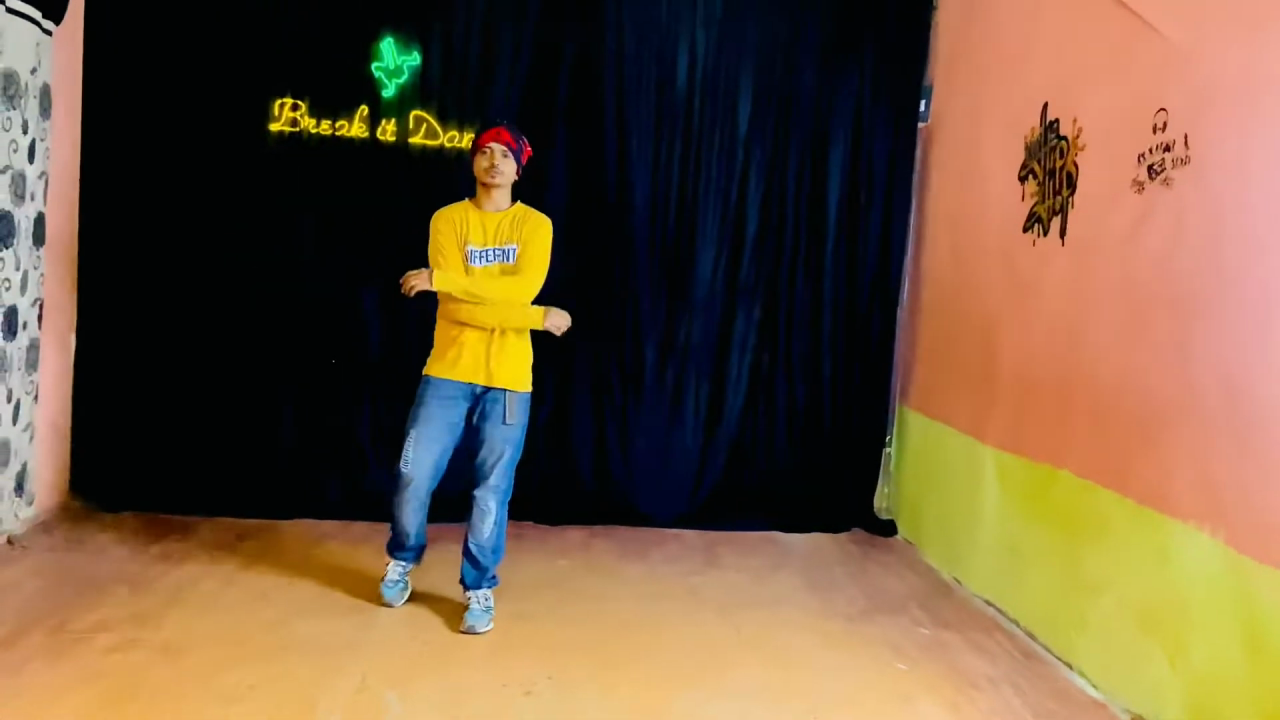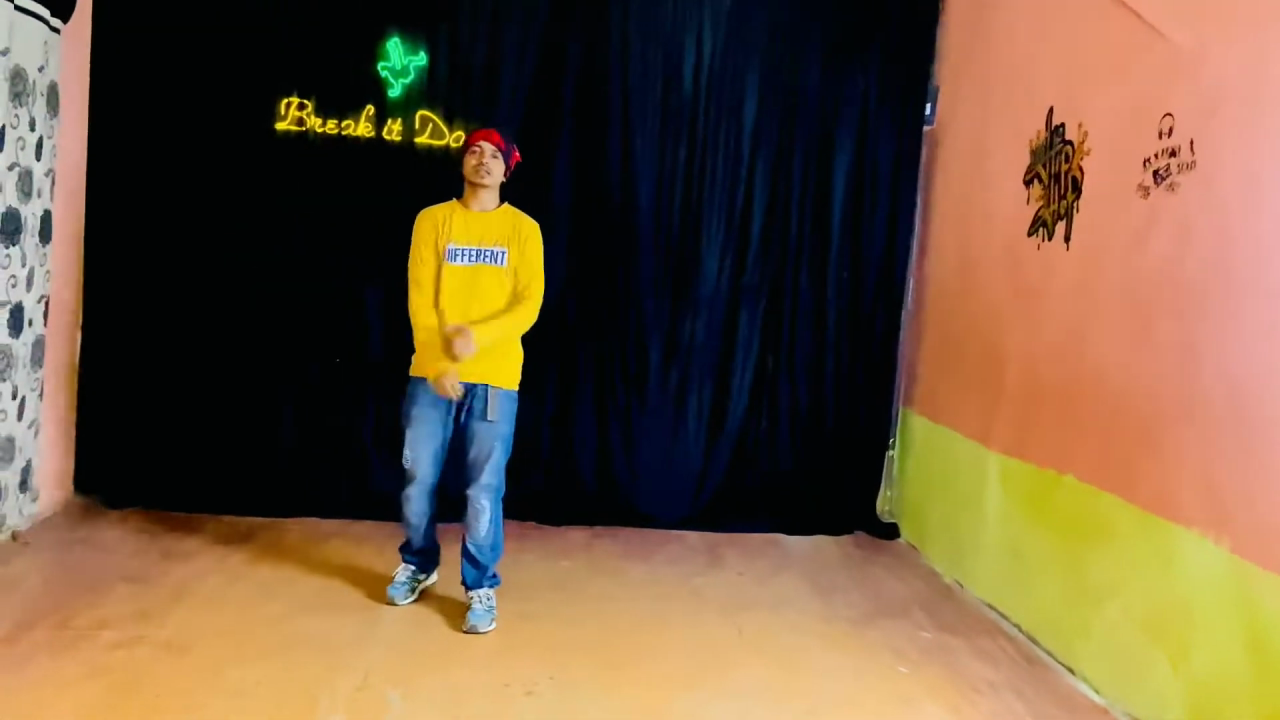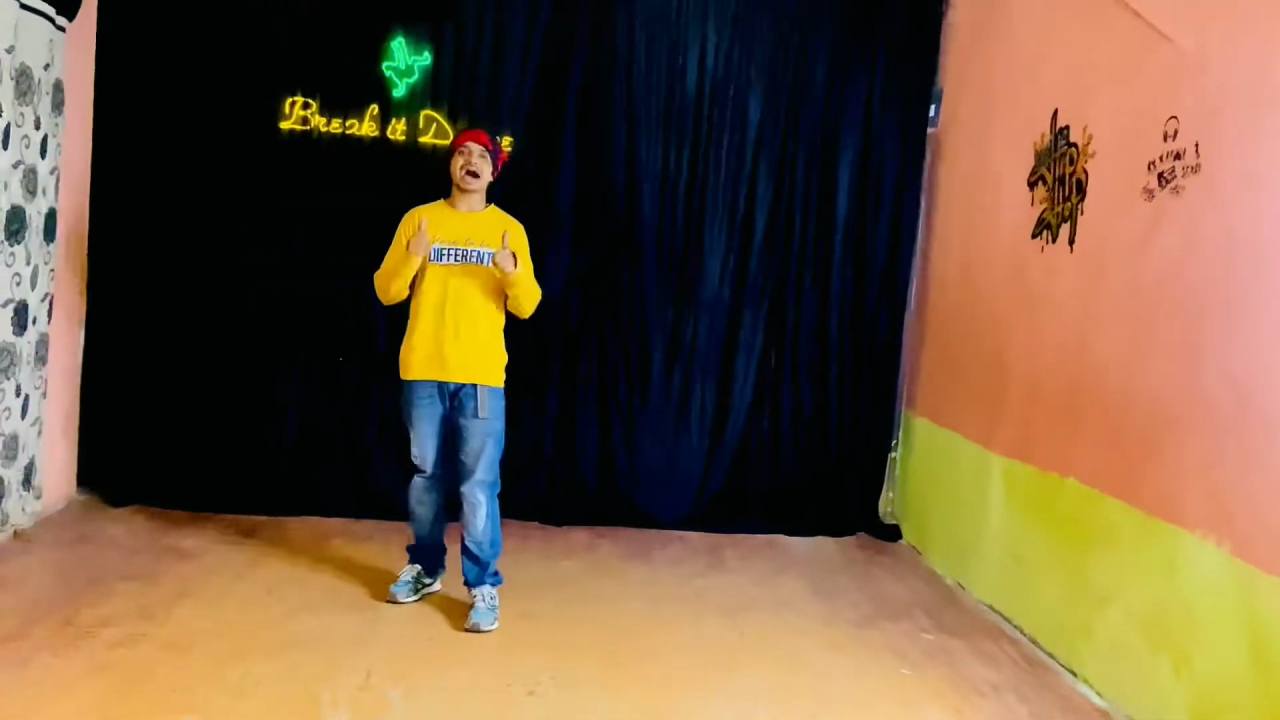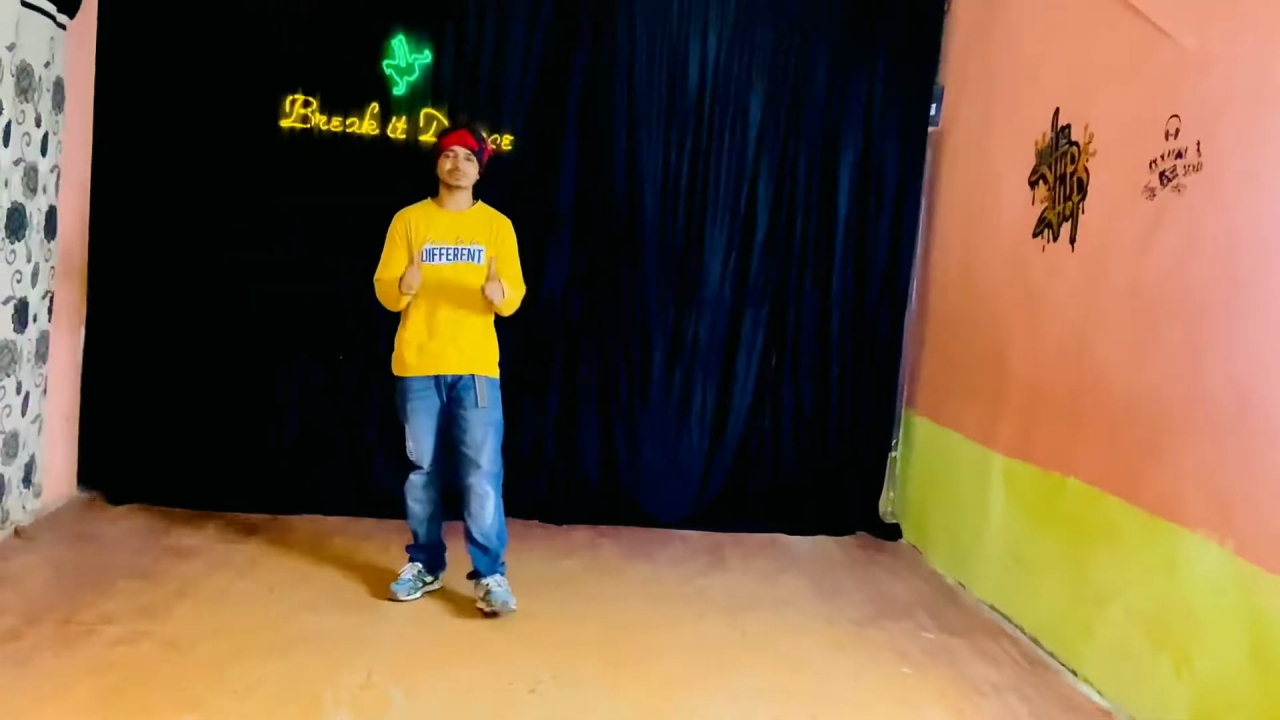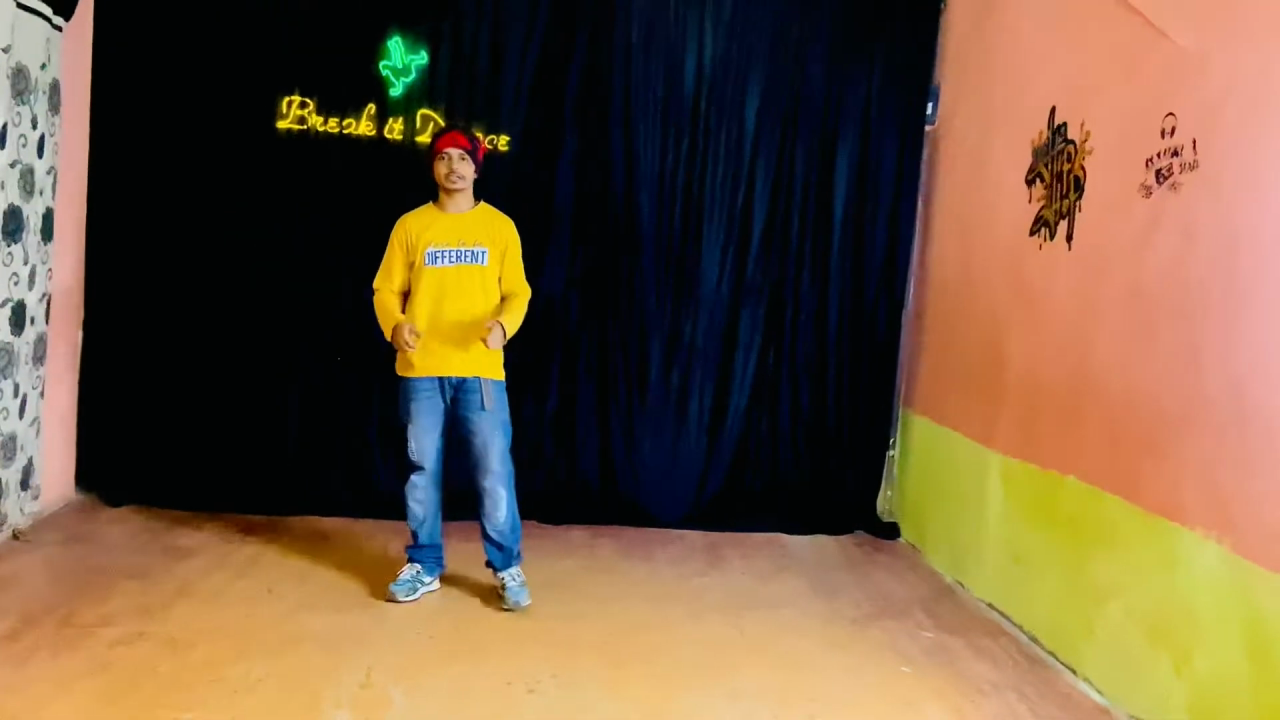
dt=0.3s
person 1, frame 1
left shoulder: (535, 225)
right shoulder: (447, 220)
left elbow: (522, 287)
right elbow: (461, 293)
left wrist: (439, 280)
right wrist: (537, 317)
left hip: (507, 377)
right hip: (448, 371)
left knee: (492, 488)
right knee: (415, 474)
left ankle: (480, 587)
right ankle: (403, 557)
person 1, frame 2
left shoulder: (524, 229)
right shoulder: (431, 219)
left elbow: (529, 306)
right elbow: (420, 296)
left wrist: (480, 336)
right wrist: (440, 361)
left hip: (494, 377)
right hip: (432, 371)
left knee: (485, 485)
right knee: (418, 476)
left ankle: (481, 587)
right ankle: (418, 564)
person 1, frame 3
left shoulder: (509, 229)
right shoulder: (418, 219)
left elbow: (527, 304)
right elbow: (385, 290)
left wrist: (511, 271)
right wrist: (409, 260)
left hip: (481, 373)
right hip: (422, 370)
left knee: (479, 481)
right knee: (425, 473)
left ankle: (483, 585)
right ankle: (425, 566)
person 1, frame 4
left shoulder: (498, 225)
right shoulder: (408, 220)
left elbow: (515, 297)
right elbow: (383, 290)
left wrist: (501, 294)
right wrist: (402, 287)
left hip: (476, 367)
right hip: (417, 366)
left knee: (482, 471)
right knee: (421, 468)
left ankle: (490, 575)
right ankle: (425, 563)
person 1, frame 5
left shoulder: (499, 227)
right shoulder: (410, 225)
left elbow: (517, 294)
right elbow: (386, 290)
left wrist: (504, 326)
right wrist: (395, 326)
left hip: (481, 369)
right hip: (422, 370)
left knee: (495, 470)
right knee: (423, 469)
left ankle: (507, 567)
right ankle: (425, 565)
